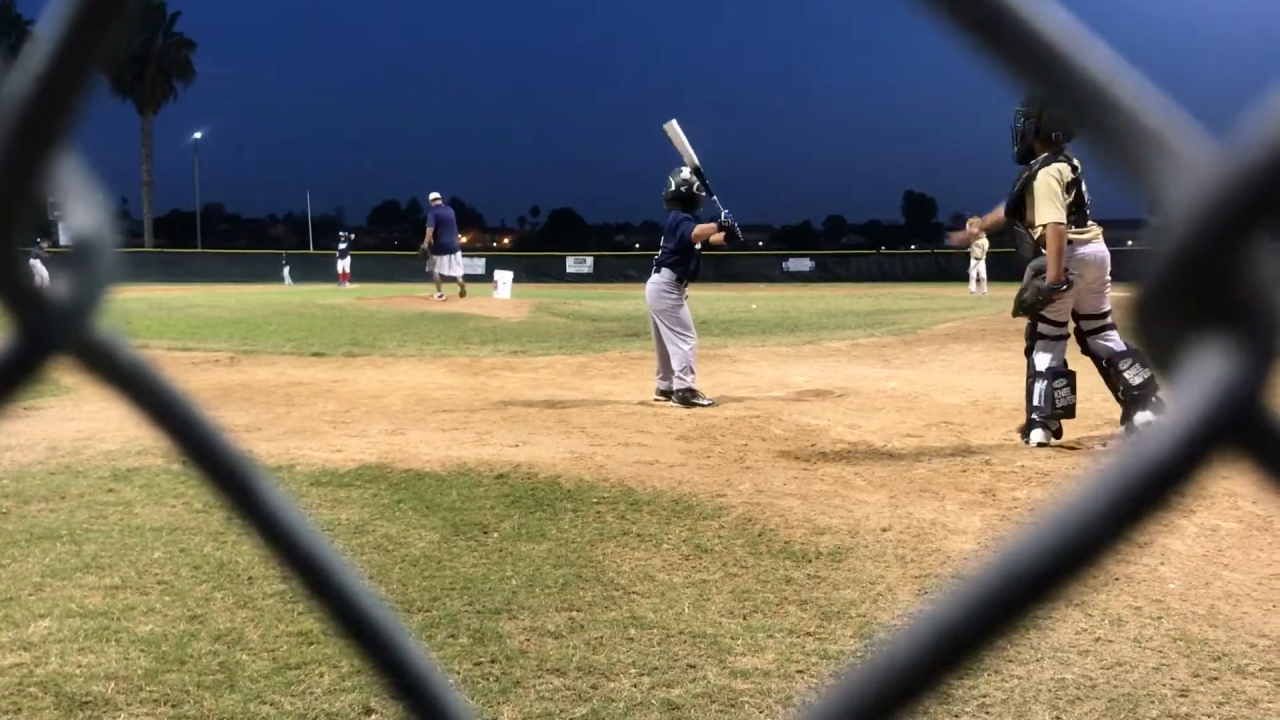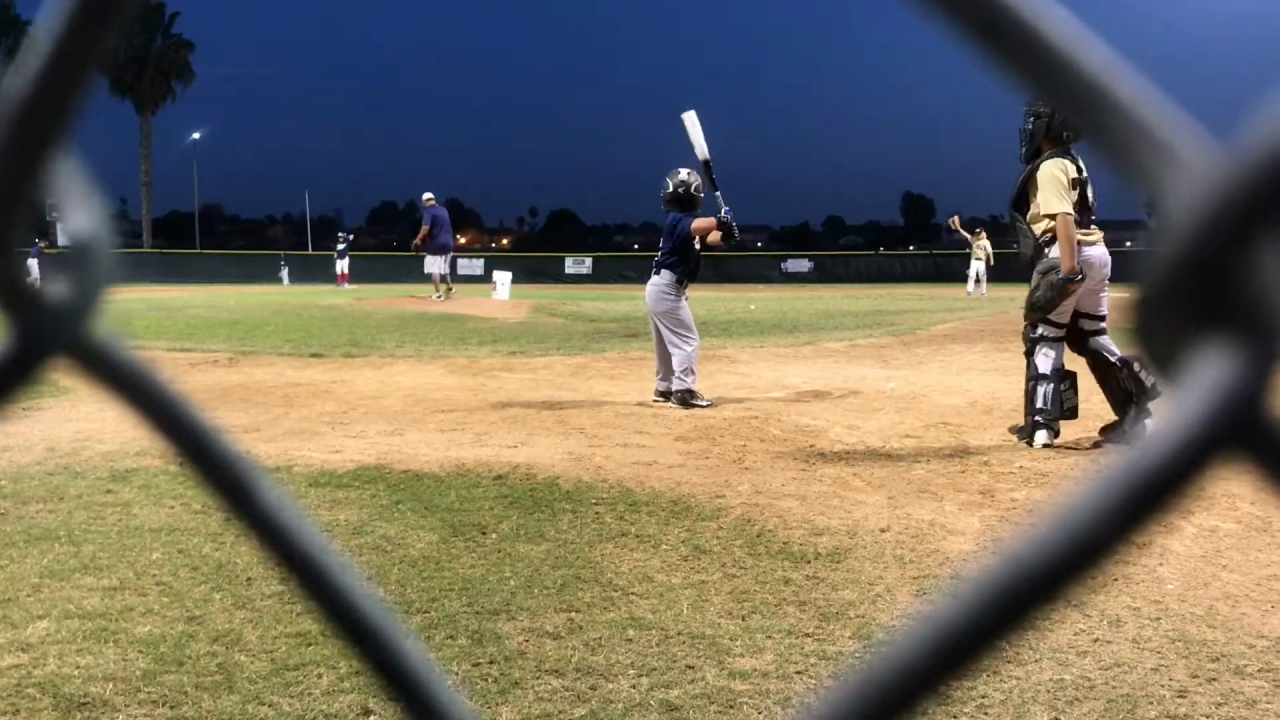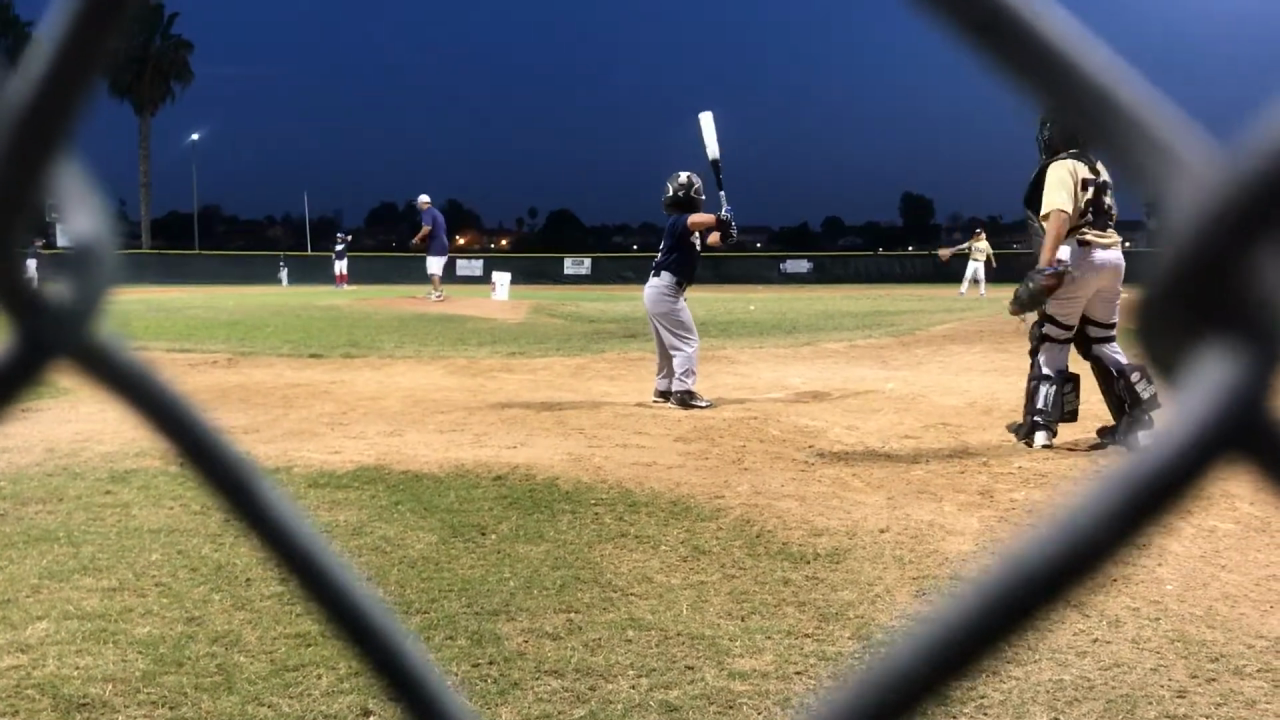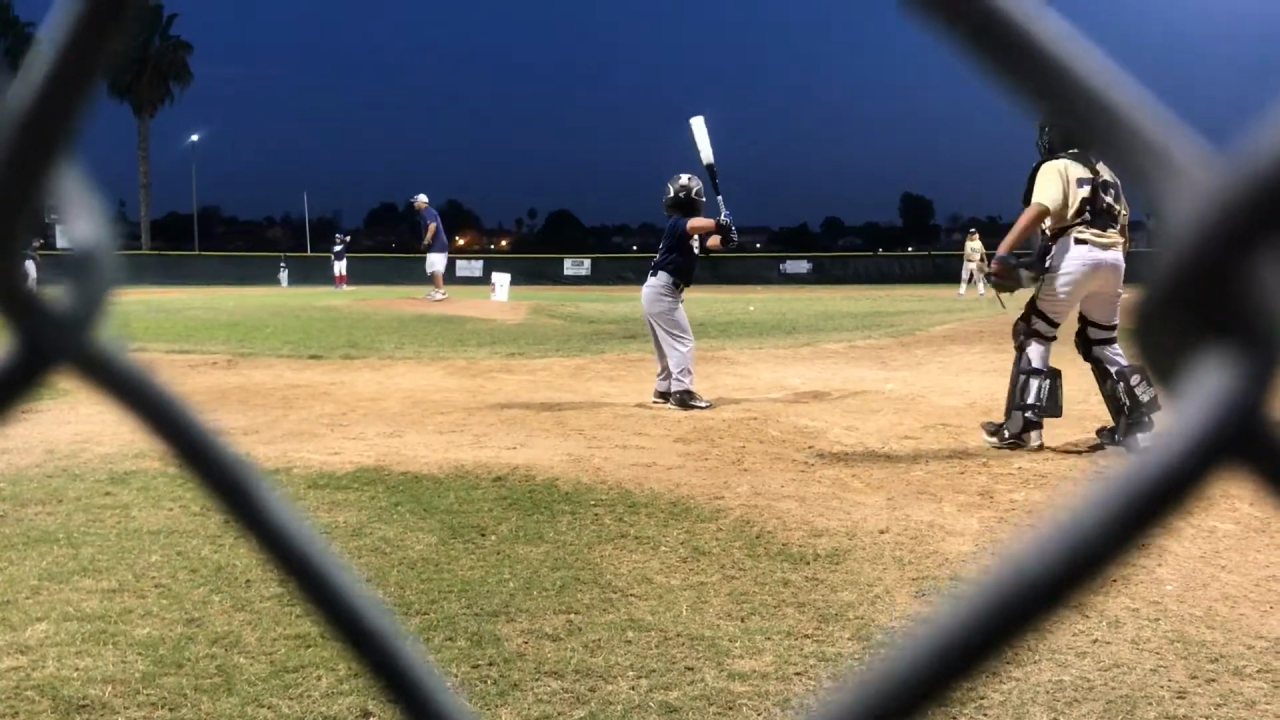
dt=0.2s
person 1, frame 1
left shoulder: (1045, 173)
right shoulder: (1065, 160)
left elbow: (1055, 227)
right elbow: (1015, 210)
left wrist: (1055, 277)
right wrist: (975, 230)
left hip: (1069, 257)
right hip: (1095, 250)
left knee: (1046, 341)
right knee: (1102, 334)
left ankle: (1042, 425)
right ankle: (1143, 405)
person 1, frame 2
left shoulder: (1050, 167)
right shoulder: (1074, 164)
left elbow: (1065, 218)
left wrist: (1068, 269)
left hip: (1070, 257)
right hip: (1098, 253)
left knee: (1044, 338)
right knee: (1094, 337)
left ankle: (1042, 424)
right ankle: (1135, 414)
person 1, frame 3
left shoulder: (1062, 167)
right shoulder: (1099, 170)
left elbow: (1059, 216)
left wrist: (1045, 265)
left hip: (1081, 256)
right hip: (1112, 257)
left knee: (1050, 340)
right knee: (1102, 341)
left ankle: (1039, 425)
right ankle: (1134, 423)
person 1, frame 4
left shoulder: (1056, 168)
right shoulder: (1106, 173)
left elbow: (1037, 210)
right elbow: (1123, 230)
left wrist: (1002, 252)
right wrist: (1114, 280)
left hip: (1076, 255)
right hip: (1113, 258)
left knee: (1035, 336)
right knee: (1104, 344)
left ankle: (1023, 426)
right ankle: (1136, 426)
person 2, frame 1
left shoulder: (681, 219)
right shoulder: (681, 219)
left elbow: (708, 237)
right elbow: (696, 234)
left wrist: (727, 235)
right wrist: (720, 224)
left hip: (661, 286)
right hip: (667, 287)
left knee: (668, 340)
right knee: (684, 339)
left ankle: (665, 387)
right ankle: (683, 391)
person 2, frame 2
left shoulder: (680, 220)
right shoulder: (678, 220)
left elbow: (707, 237)
right elbow: (697, 227)
left wrist: (725, 235)
right wrist: (720, 221)
left hip: (661, 288)
right hip: (667, 289)
left knee: (669, 342)
right knee: (687, 340)
left ankle: (664, 388)
right ankle: (683, 392)
person 2, frame 3
left shoulder: (689, 227)
right shoulder: (678, 222)
left elbow: (708, 238)
right elbow: (695, 221)
left wrist: (724, 235)
right wrist: (719, 219)
left hip: (660, 290)
right hip: (665, 291)
left knee: (670, 342)
right knee: (687, 342)
left ankle: (664, 388)
right ankle: (682, 393)
person 2, frame 4
left shoulder: (689, 229)
right shoulder: (677, 223)
left elbow: (709, 241)
right elbow: (695, 225)
left wrist: (725, 239)
right wrist: (718, 223)
left hip: (660, 291)
right hip: (661, 291)
left knee: (668, 342)
right knee: (682, 341)
left ankle: (664, 389)
right ankle: (681, 393)
